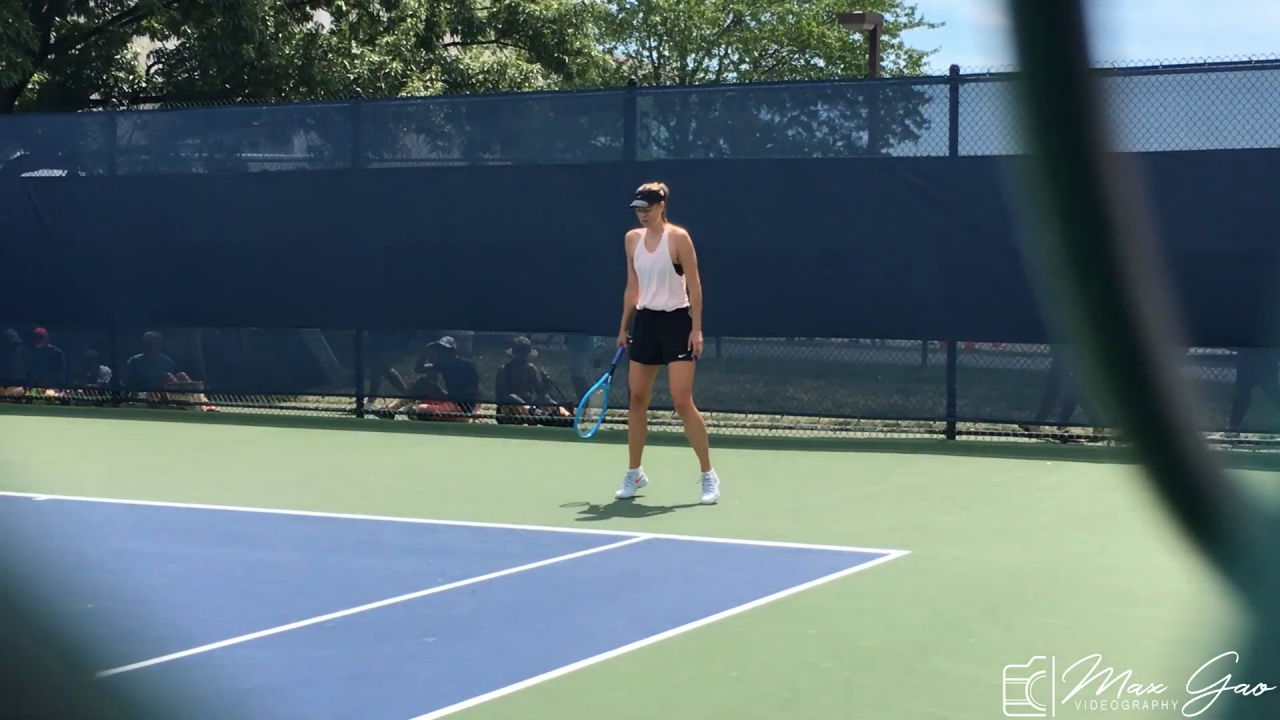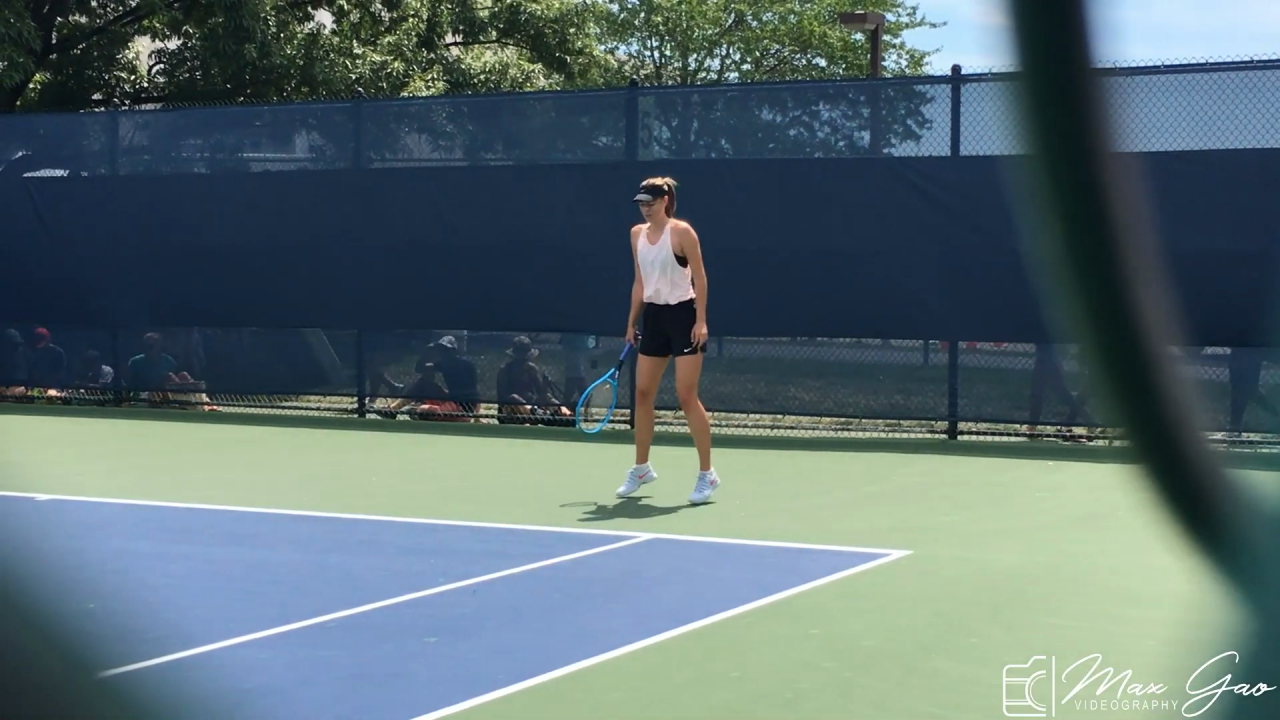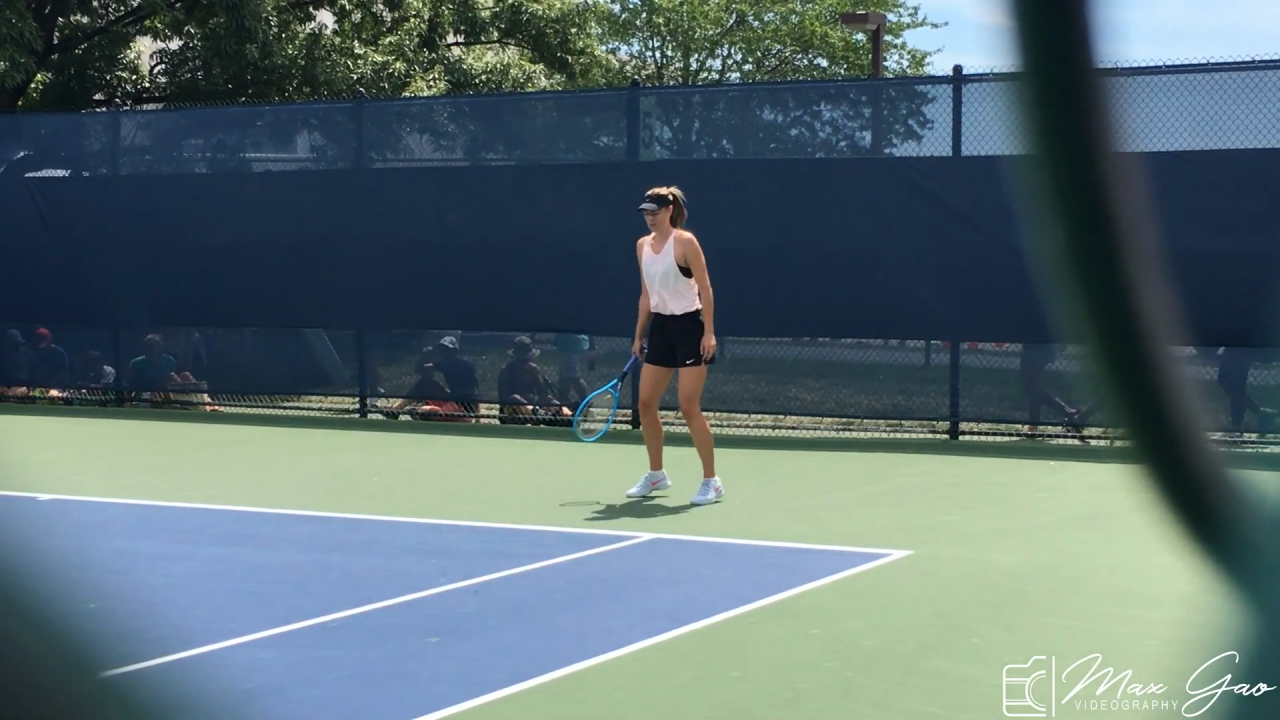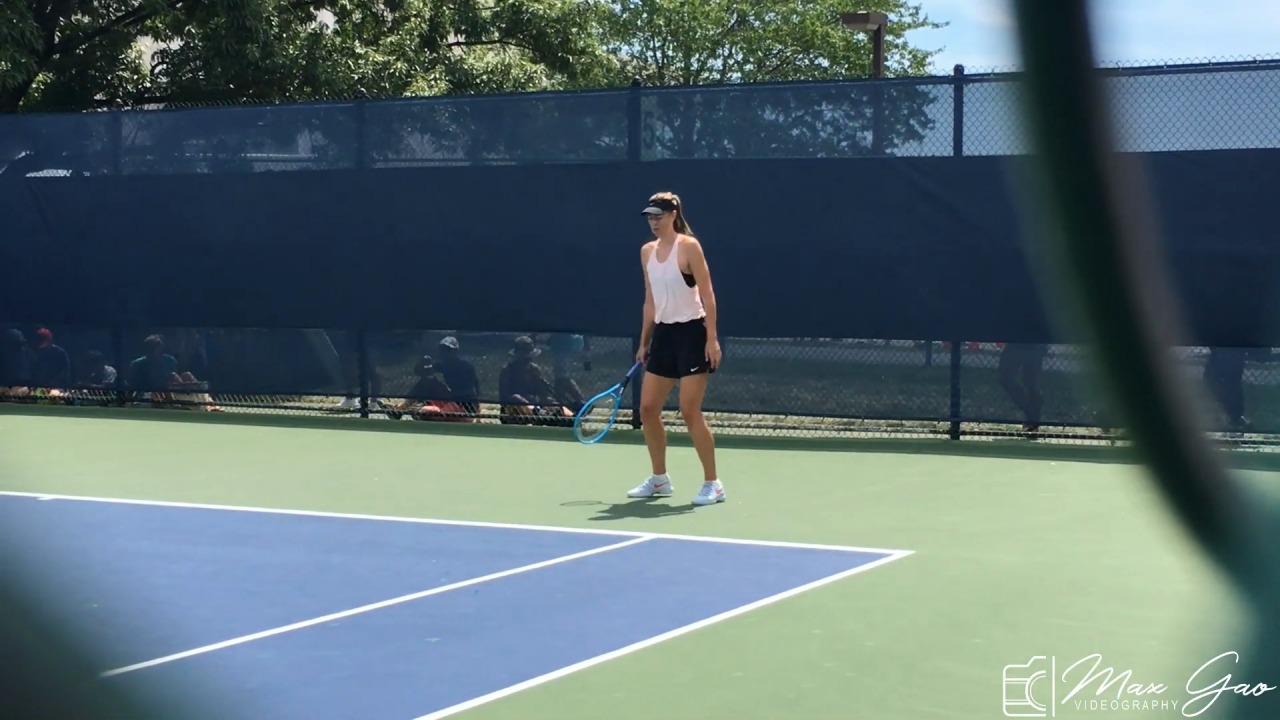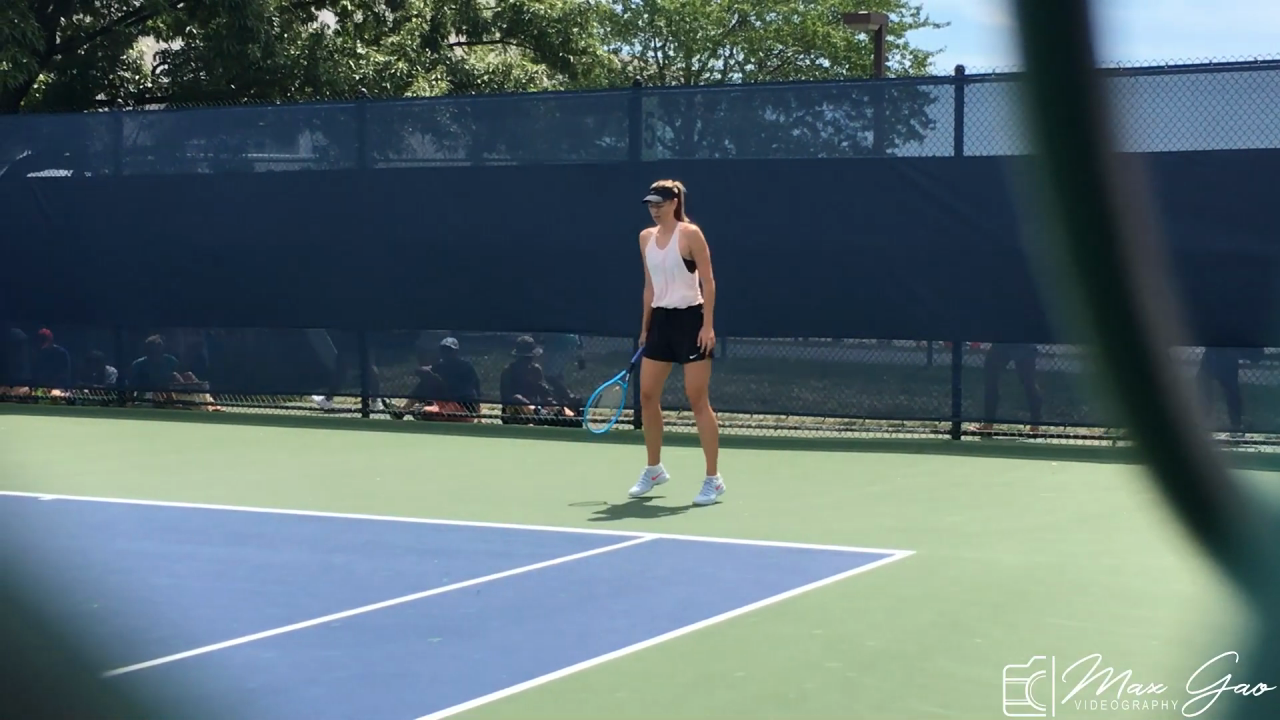
dt=0.1s
person 1, frame 1
left shoulder: (678, 237)
right shoulder: (632, 238)
left elbow: (694, 285)
left wrist: (697, 328)
right wrist: (623, 327)
left hip: (677, 322)
right hip: (646, 322)
left knee: (681, 401)
right knee: (637, 399)
left ankle: (708, 475)
right ankle: (634, 473)
person 1, frame 2
left shoulder: (682, 231)
right shoulder: (637, 234)
left elbow: (700, 278)
left wrist: (701, 320)
right wrist: (631, 322)
left hip: (682, 315)
right hip: (653, 315)
left knee: (687, 397)
right knee: (643, 394)
left ankle: (707, 474)
right ankle: (641, 468)
person 1, frame 3
left shoulder: (685, 240)
right shoulder: (642, 245)
left elbow: (705, 288)
left wrist: (709, 331)
right wrist: (638, 335)
left hip: (688, 325)
right hip: (660, 327)
left knee: (689, 408)
right knee: (646, 404)
left ankle: (711, 481)
right ankle: (656, 474)
person 1, frame 4
left shoulder: (689, 246)
right shoulder: (648, 251)
left elbow: (707, 295)
left wrist: (713, 338)
right wrist: (643, 342)
left hip: (691, 333)
right hip: (663, 334)
left knee: (690, 412)
right knee: (648, 409)
left ankle: (712, 483)
right ankle: (660, 478)
person 1, frame 5
left shoulder: (691, 234)
right shoulder: (646, 237)
left elbow: (708, 282)
left wrist: (708, 324)
right wrist: (644, 327)
left hip: (690, 319)
right hip: (661, 320)
left knee: (697, 401)
right knee: (647, 396)
left ankle: (713, 479)
right ankle: (654, 468)
